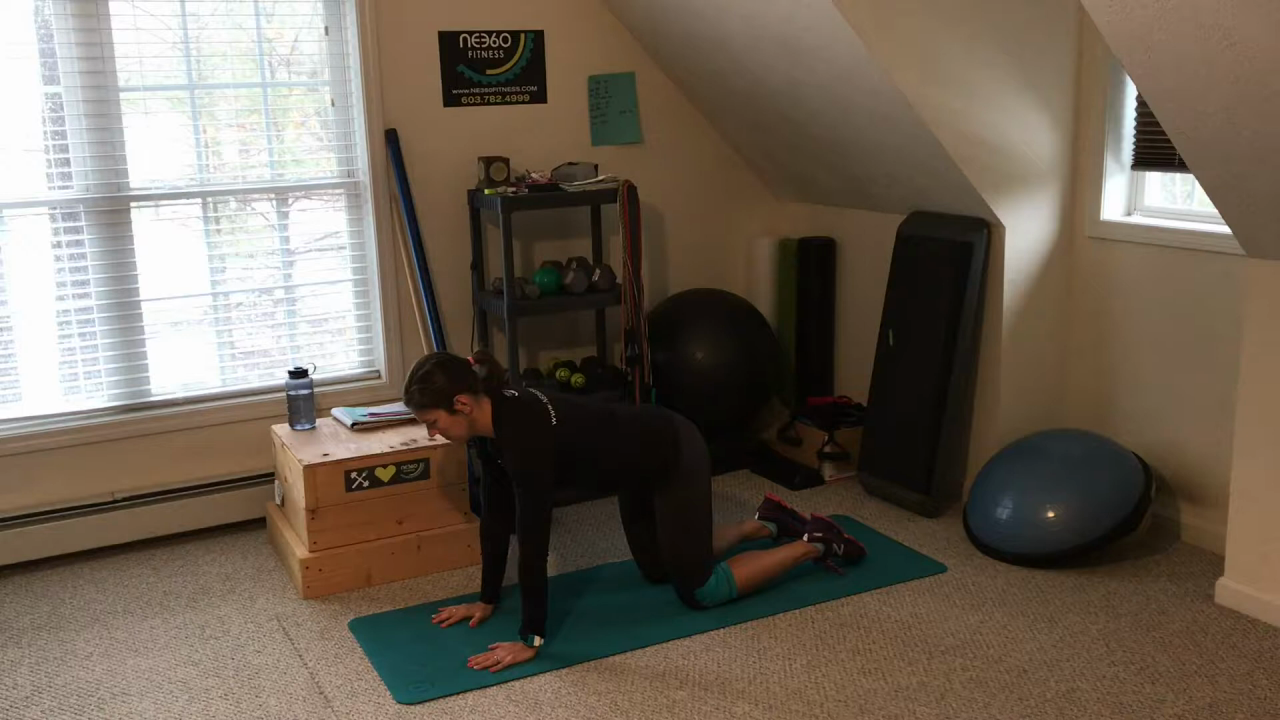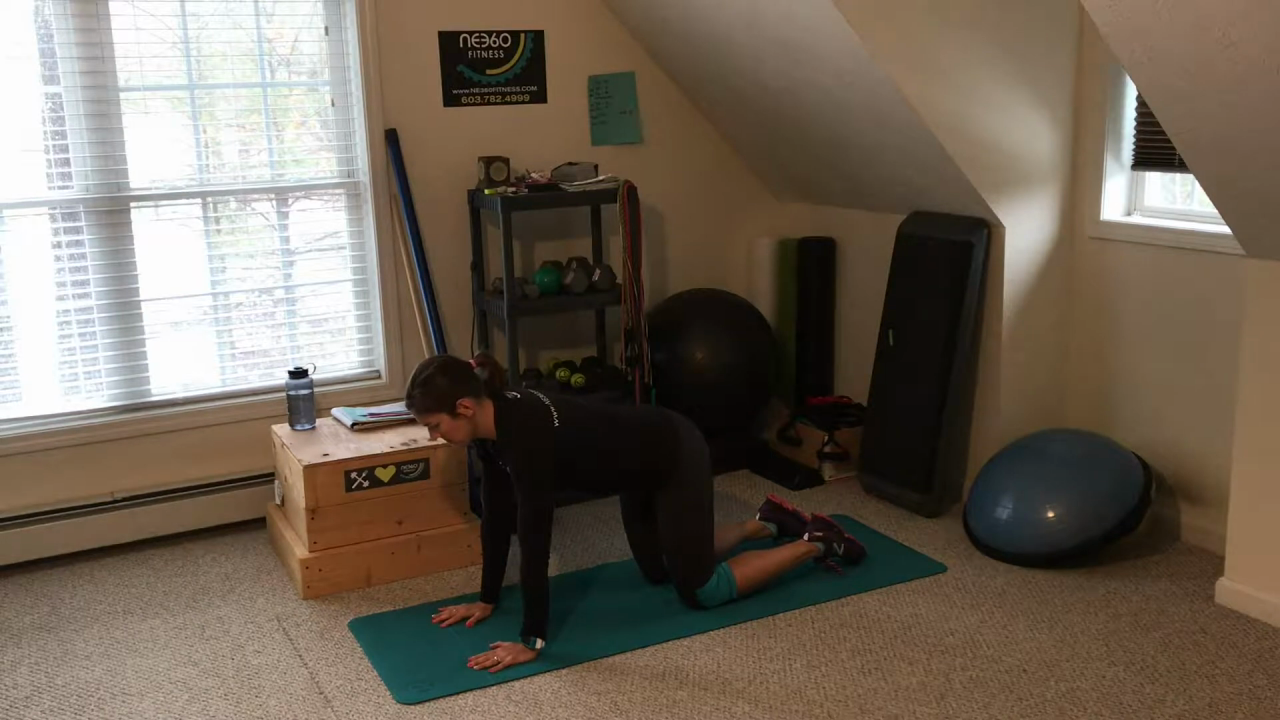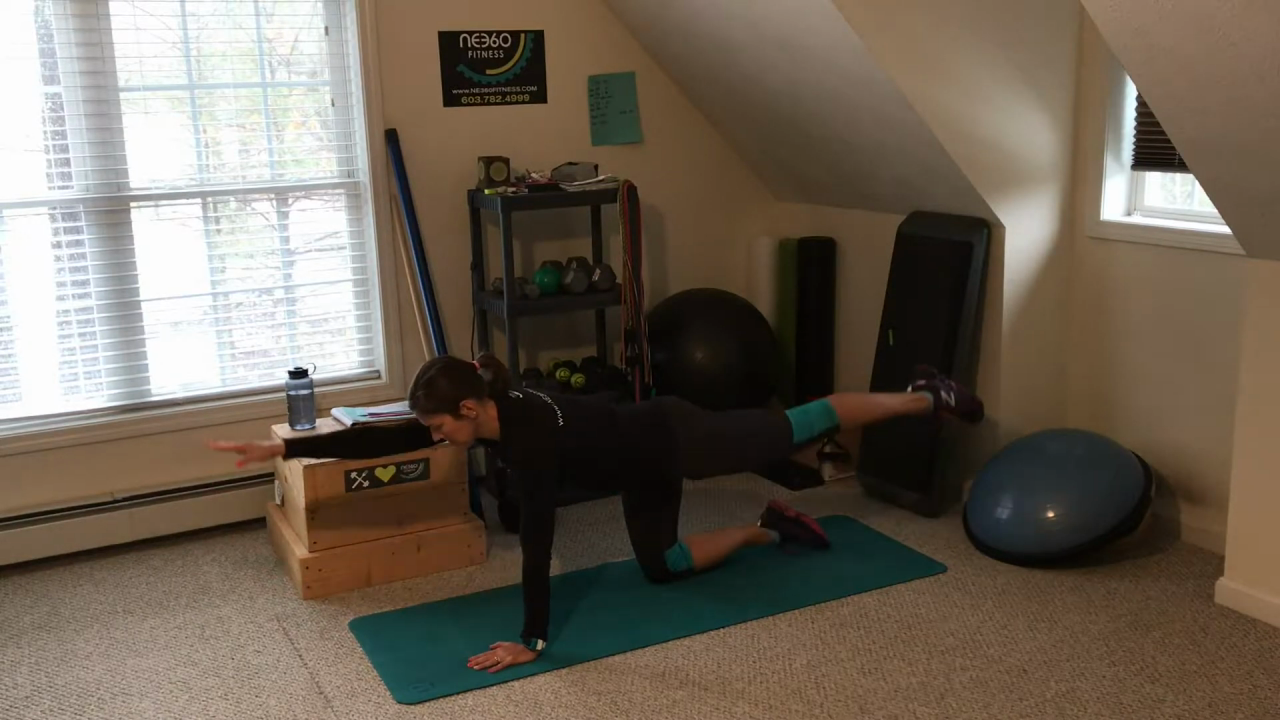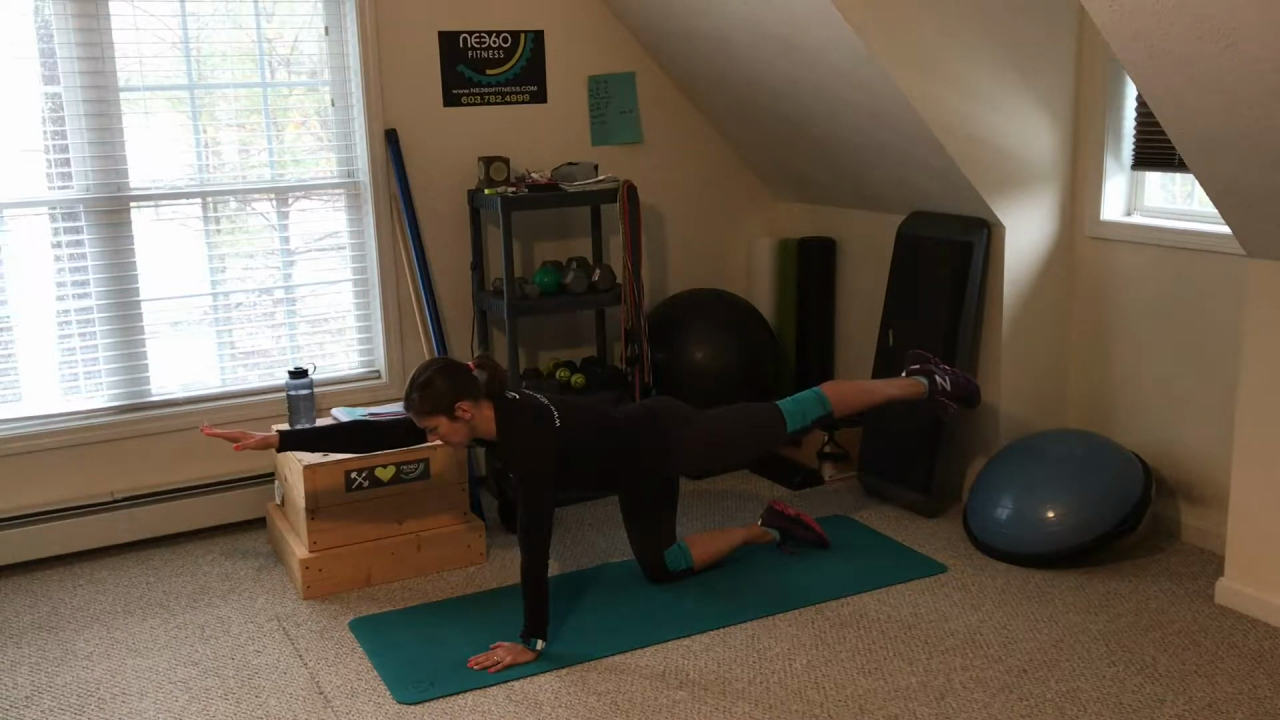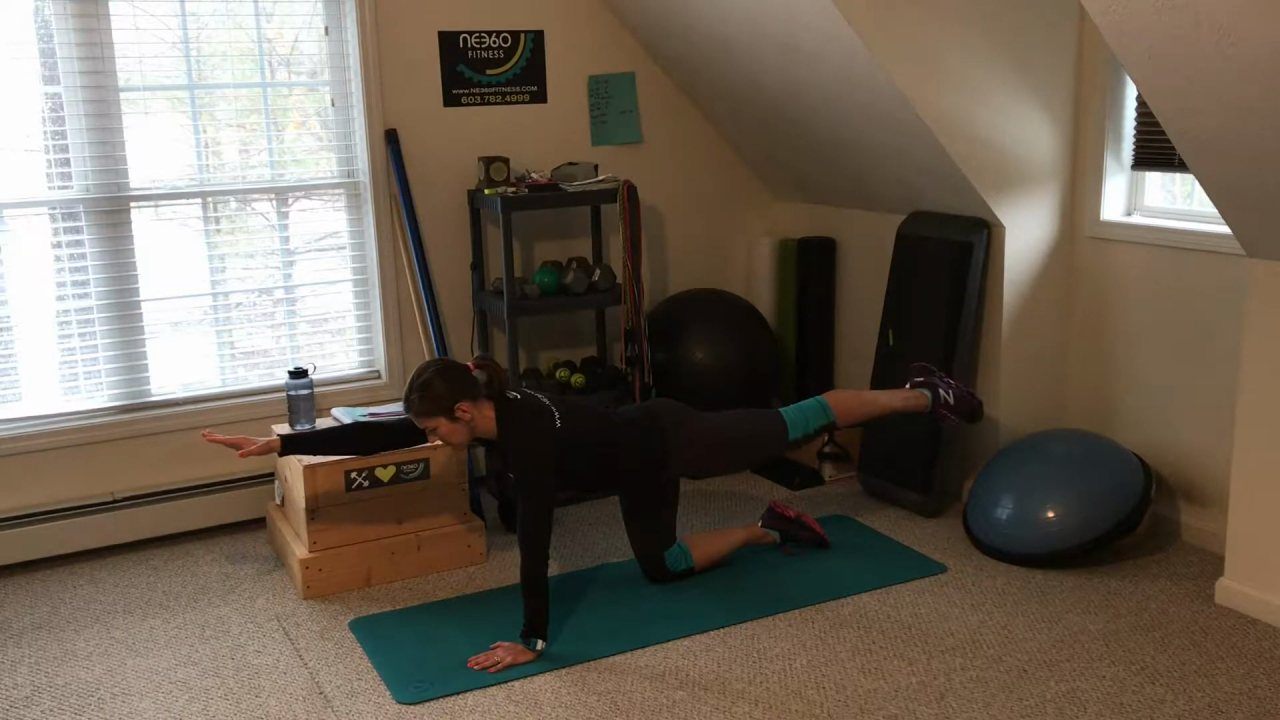
dt=1s
person 1, frame 1
left shoulder: (524, 429)
right shoulder: (494, 420)
left elbow: (532, 535)
right elbow: (496, 515)
left wrist: (530, 639)
right wrist: (487, 599)
left hip: (674, 455)
right hip: (641, 460)
left knee: (698, 590)
right knee: (657, 569)
left ankle: (814, 544)
right ankle: (766, 521)
person 1, frame 2
left shoulder: (525, 432)
right shoulder: (491, 426)
left elbow: (534, 538)
right elbow: (499, 516)
left wrist: (531, 641)
right wrist: (487, 599)
left hip: (675, 455)
right hip: (642, 461)
left knee: (700, 590)
right knee: (658, 570)
left ankle: (815, 543)
right ankle: (768, 521)
person 1, frame 3
left shoulder: (529, 433)
right shoulder: (479, 415)
left elbow: (537, 538)
right elbow: (384, 438)
left wrist: (531, 642)
right wrist: (282, 448)
left hip: (677, 441)
right hip: (647, 460)
left knee: (801, 424)
right knee: (661, 567)
left ankle: (927, 396)
right ankle: (770, 525)
person 1, frame 4
left shoulder: (528, 432)
right shoulder: (478, 414)
left elbow: (535, 538)
right elbow: (377, 433)
left wrist: (532, 641)
right wrist: (276, 438)
left hip: (672, 441)
right hip: (642, 465)
left knee: (796, 413)
right knee: (662, 567)
left ankle: (920, 382)
right ankle: (769, 526)
person 1, frame 5
left shoulder: (526, 433)
right shoulder: (476, 410)
left elbow: (535, 538)
right elbow: (382, 435)
left wrist: (531, 640)
right wrist: (279, 443)
left hip: (670, 442)
right hip: (642, 462)
left knee: (799, 421)
right knee: (660, 566)
left ankle: (924, 396)
right ankle: (769, 525)
